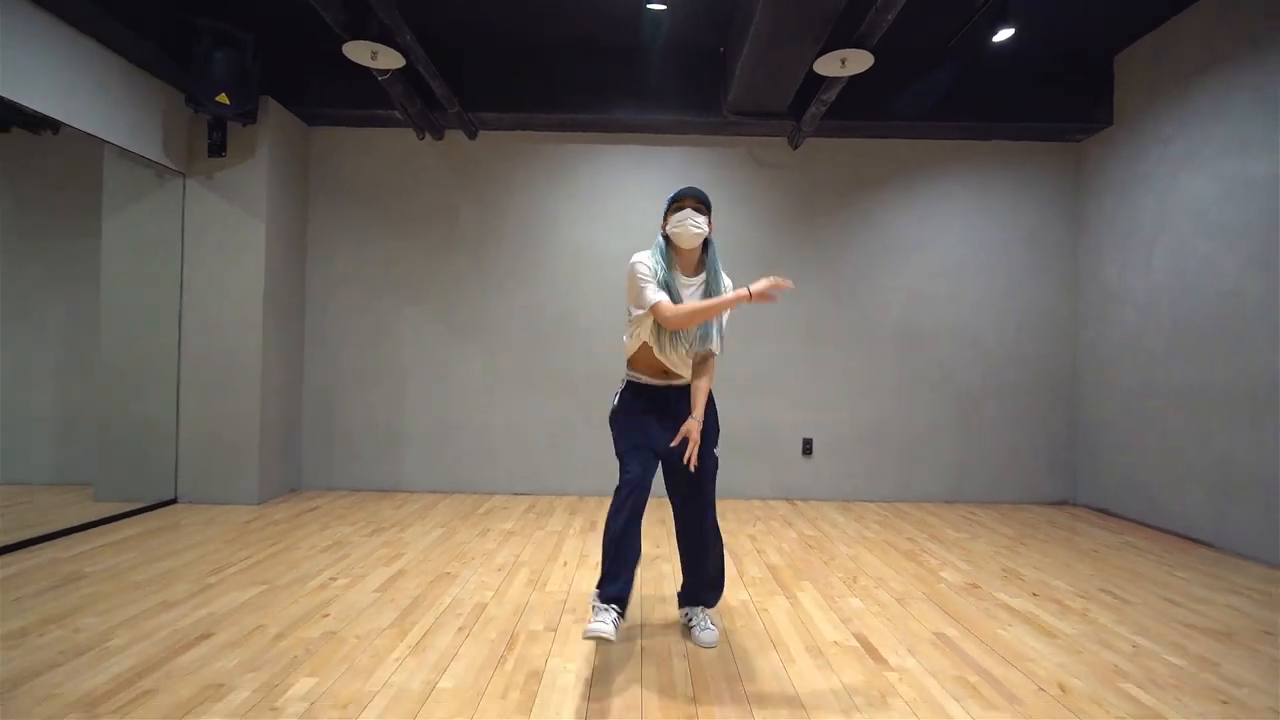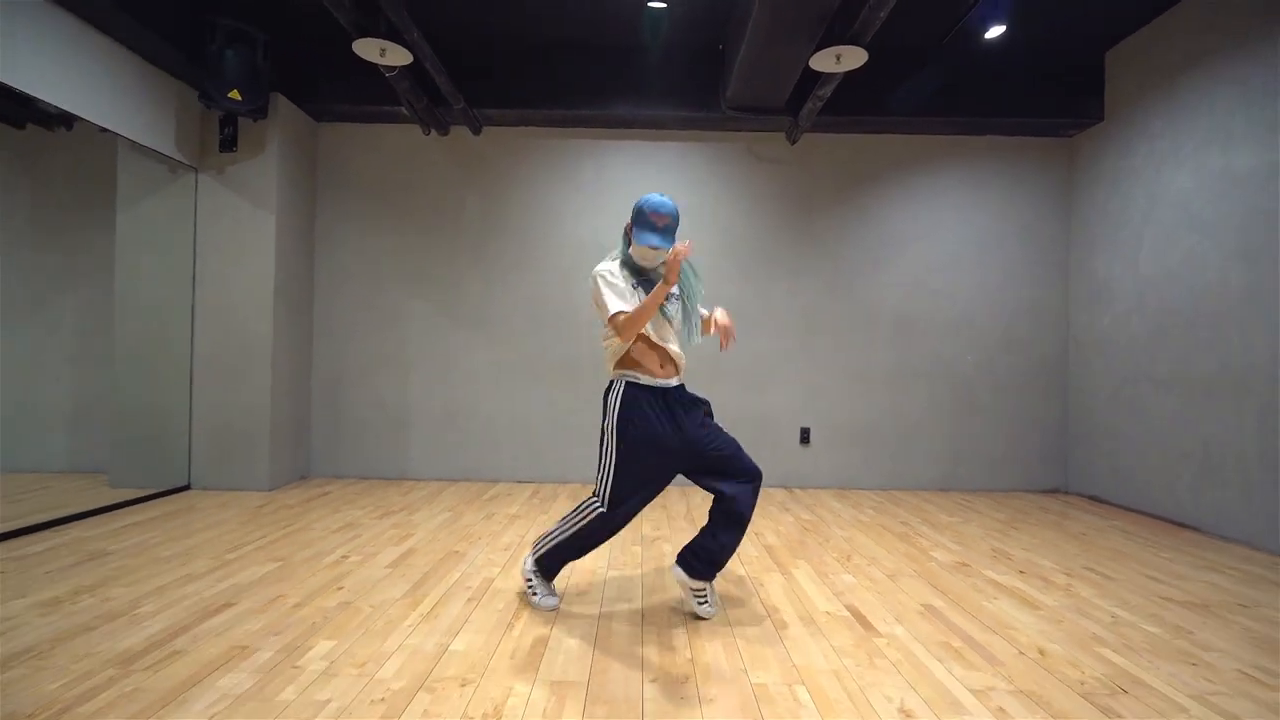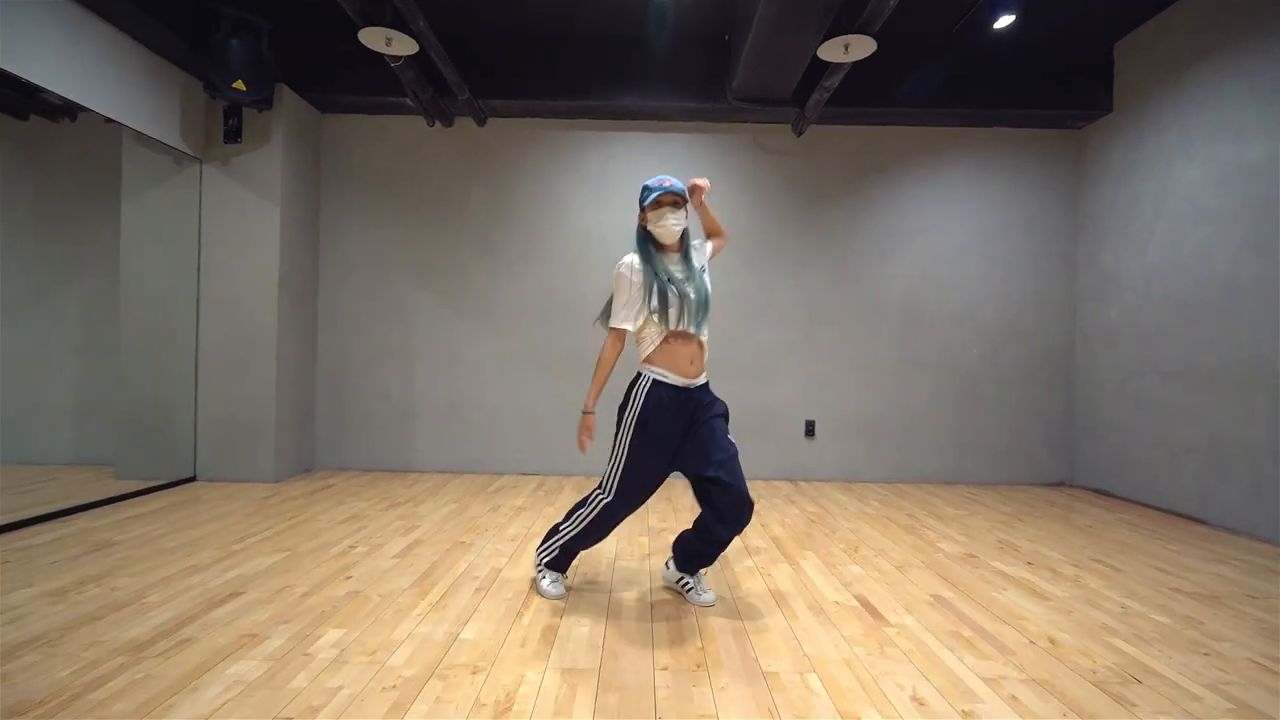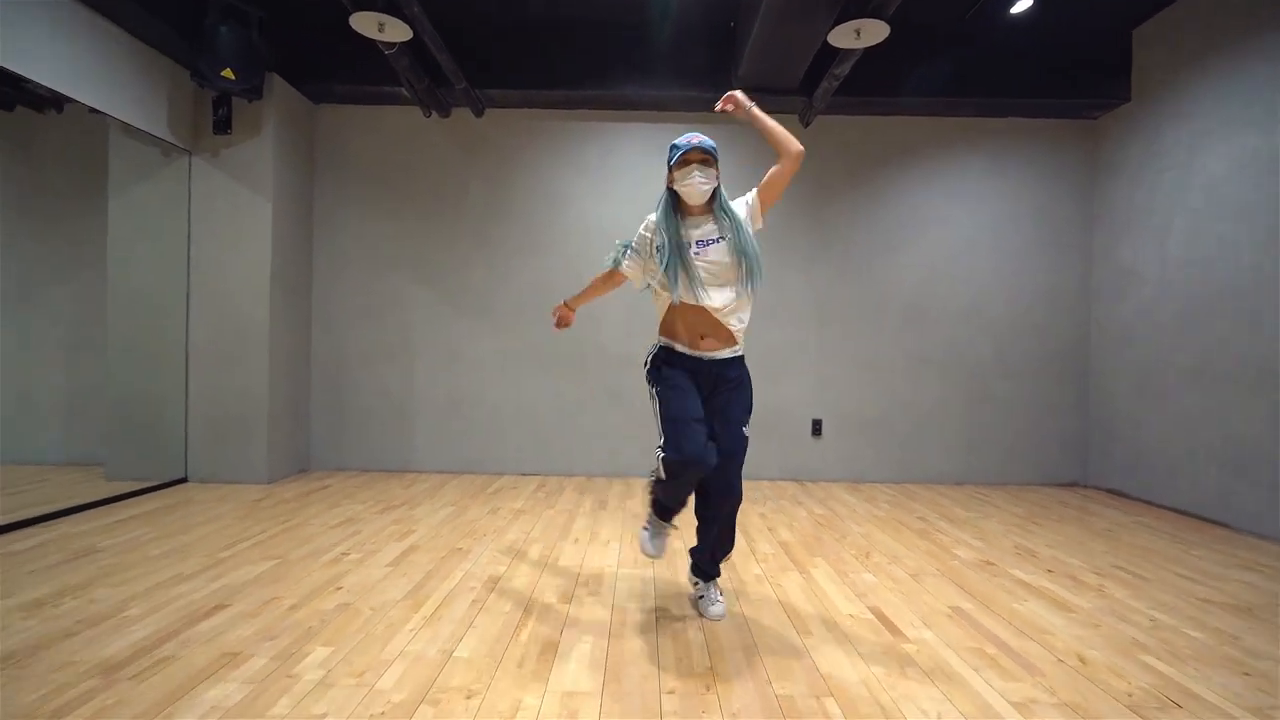
dt=0.2s
person 1, frame 1
left shoulder: (719, 284)
right shoulder: (644, 266)
left elbow: (705, 359)
right elbow: (672, 318)
left wrist: (697, 417)
right wrist: (747, 295)
left hip: (690, 401)
right hip: (641, 400)
left knee: (697, 509)
right knee: (633, 489)
left ankle: (698, 603)
right ankle: (609, 603)
person 1, frame 2
left shoulder: (679, 278)
right shoulder: (609, 273)
left elbow: (695, 322)
right elbow: (626, 330)
left wrist: (716, 317)
right wrist: (666, 284)
left hip: (678, 398)
right hip: (635, 398)
left knee: (743, 481)
right knee: (613, 503)
left ankle: (696, 570)
person 1, frame 3
left shoulder: (695, 257)
right shoulder: (636, 267)
left elbow: (719, 236)
right elbow: (617, 341)
right wrist: (588, 408)
left hip: (698, 401)
right hip: (654, 397)
left knee: (734, 505)
right knee: (618, 494)
person 1, frame 4
left shoulder: (740, 215)
right shoulder: (657, 229)
left elbow: (793, 156)
right elbow: (617, 274)
right wrist: (572, 303)
left hip: (729, 371)
right hip: (675, 365)
left knee: (725, 483)
right knee: (690, 460)
left ankle: (706, 574)
right ankle: (661, 513)
